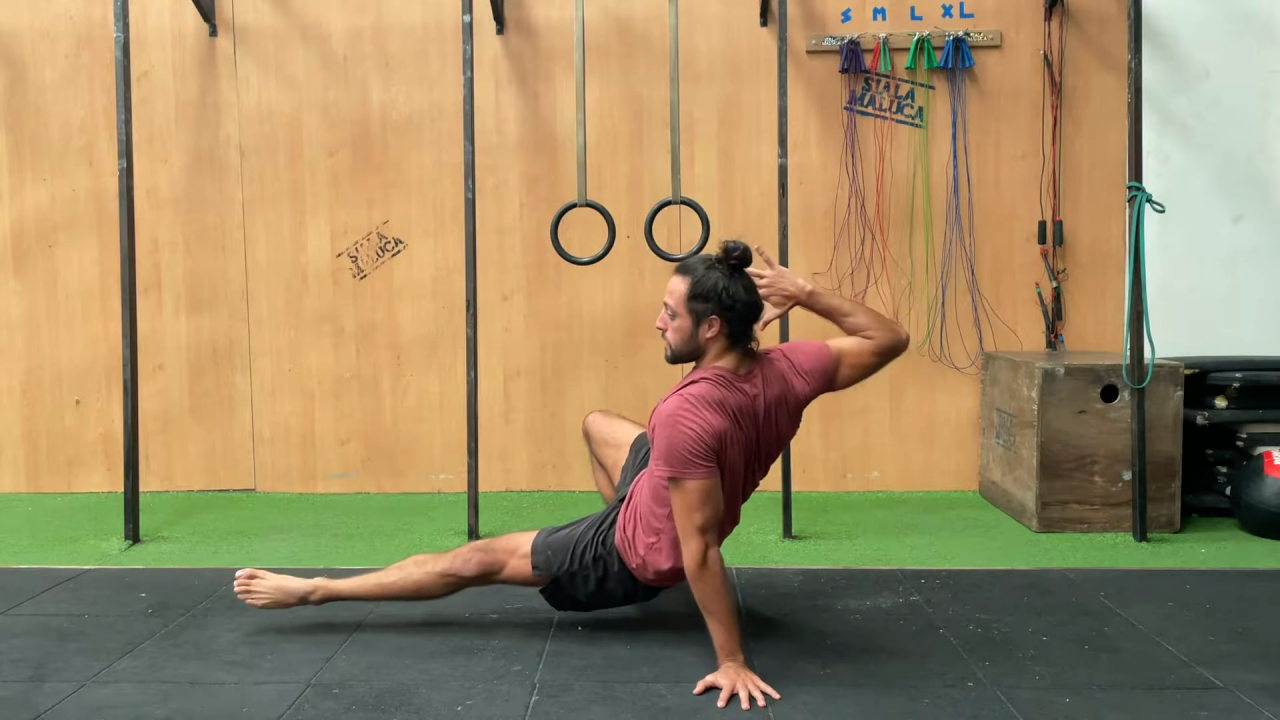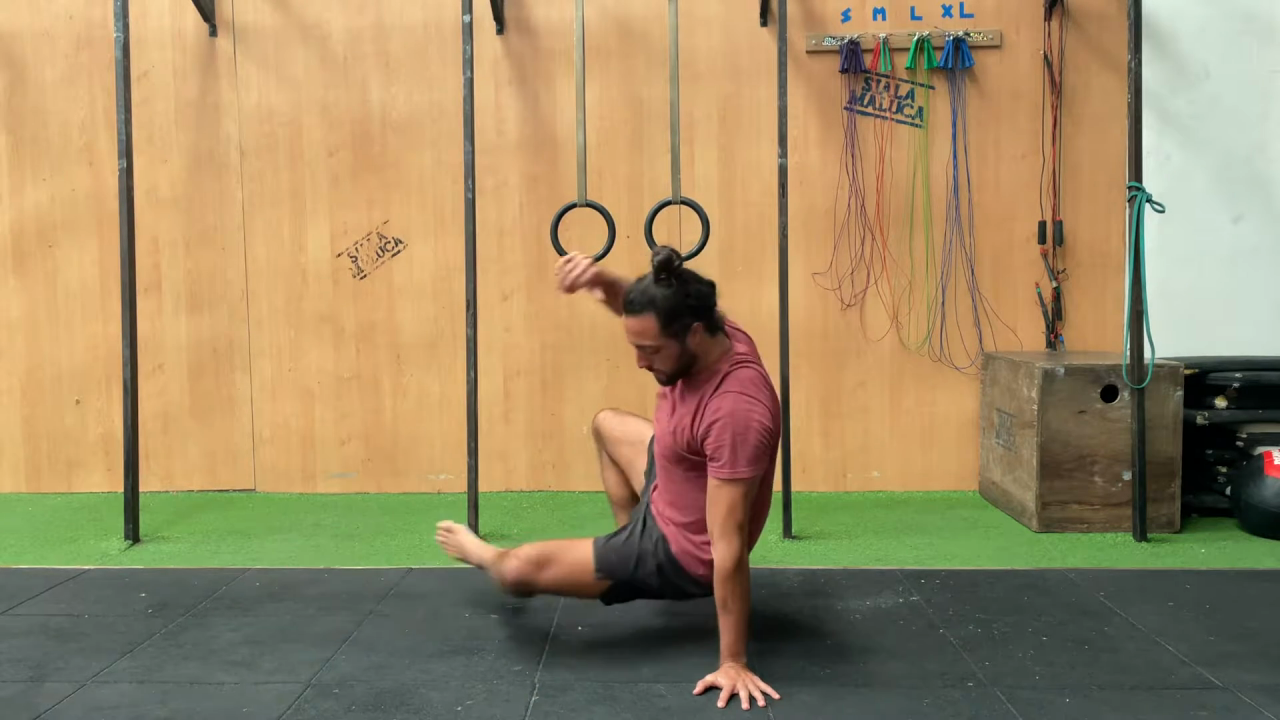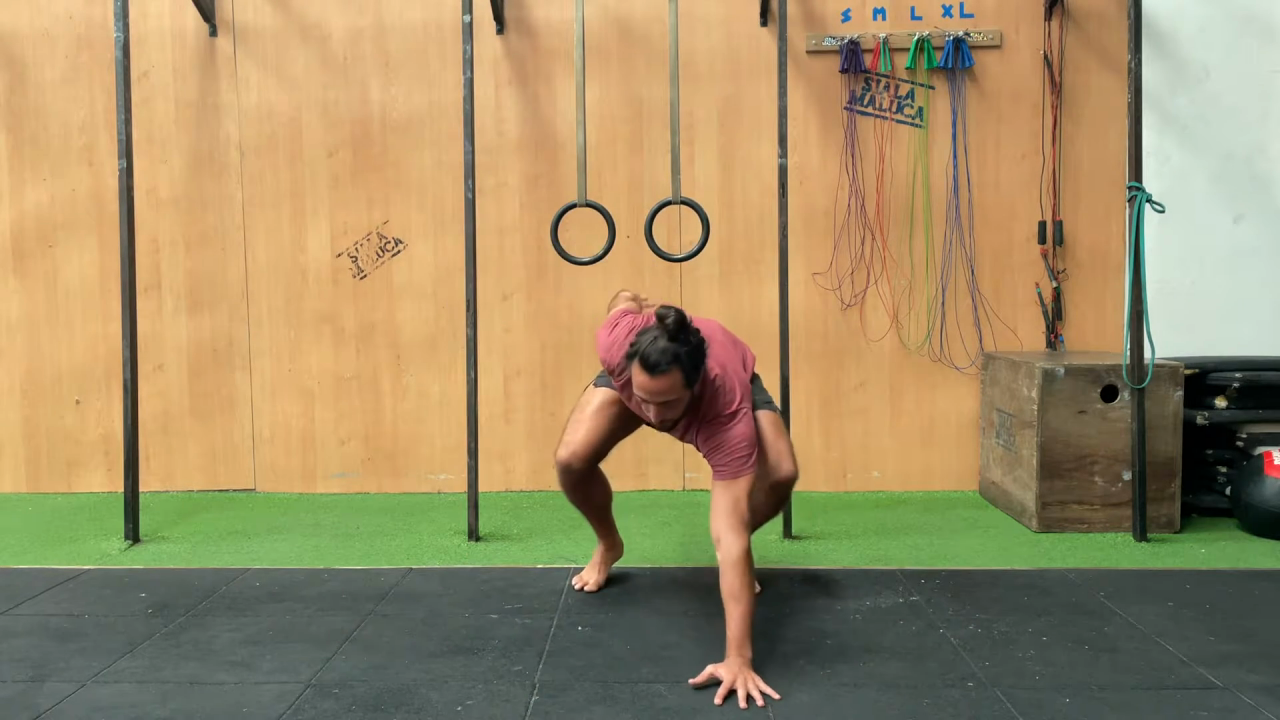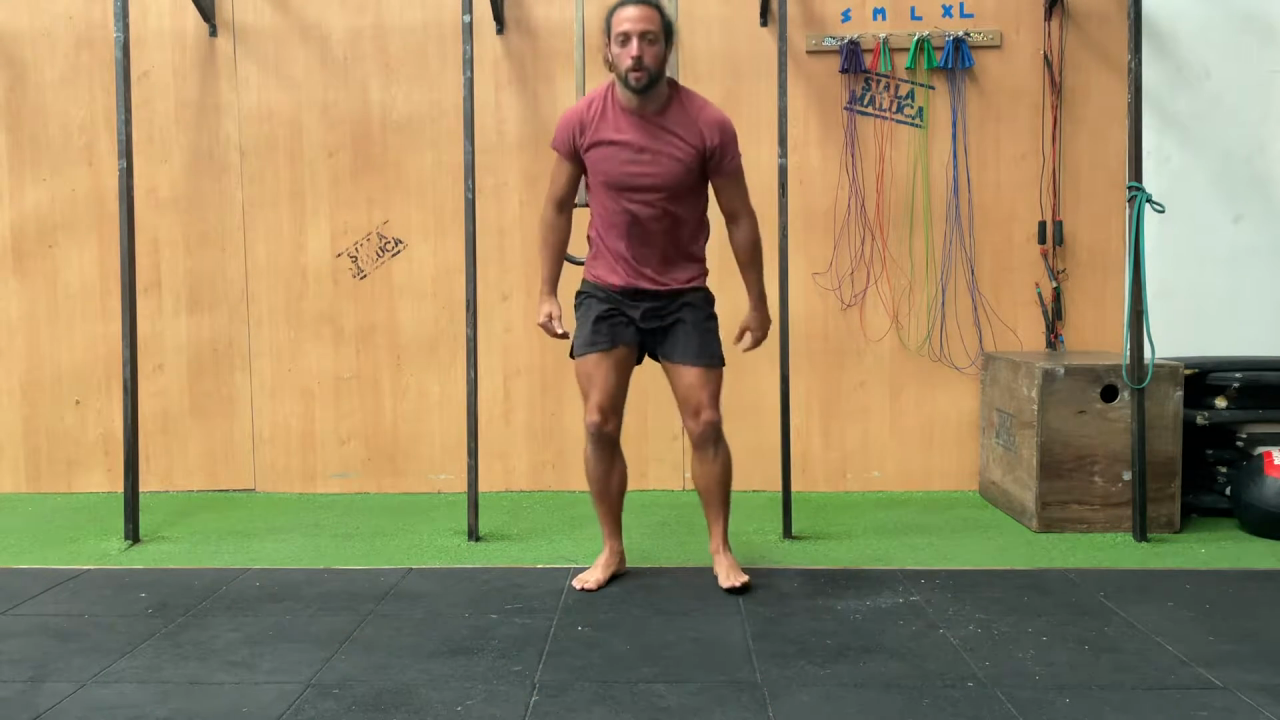
dt=0.7s
person 1, frame 1
left shoulder: (686, 416)
right shoulder: (791, 370)
left elbow: (698, 552)
right elbow: (890, 338)
left wrist: (732, 663)
right wrist: (807, 293)
left hip: (638, 553)
right hip: (662, 497)
left knee: (476, 559)
right knee: (595, 424)
left ankle: (313, 591)
person 1, frame 2
left shoulder: (735, 410)
right shoulder: (700, 333)
left elbow: (728, 550)
right elbow: (635, 307)
left wrist: (734, 663)
right wrist: (602, 279)
left hip: (687, 552)
right hip: (670, 498)
left knee: (527, 567)
right knee: (606, 423)
left ankle: (489, 557)
right ankle: (629, 543)
person 1, frame 3
left shoulder: (729, 413)
right shoulder: (619, 346)
left elbow: (732, 540)
right elbow: (624, 299)
left wrist: (738, 657)
right wrist: (627, 298)
left hip: (732, 378)
right hip: (631, 378)
left knee: (780, 475)
right knee: (571, 461)
left ankle: (733, 566)
right ankle: (608, 547)
person 1, frame 4
left shoulder: (708, 124)
right shoulder: (580, 121)
left elbow: (739, 219)
right elbow: (558, 207)
left wrist: (758, 302)
right wrist: (547, 291)
left hip: (683, 296)
right hip: (607, 292)
left knee: (704, 423)
right knee: (600, 425)
left ankle: (720, 550)
right ankle: (611, 550)
